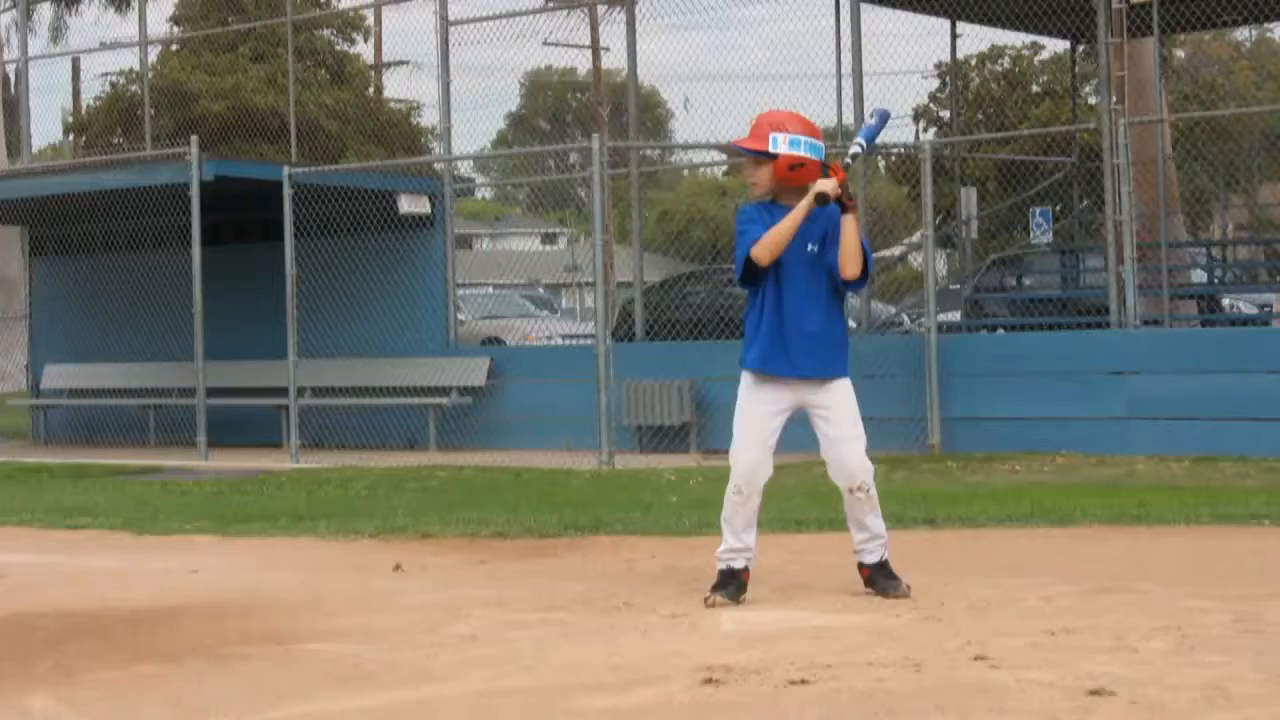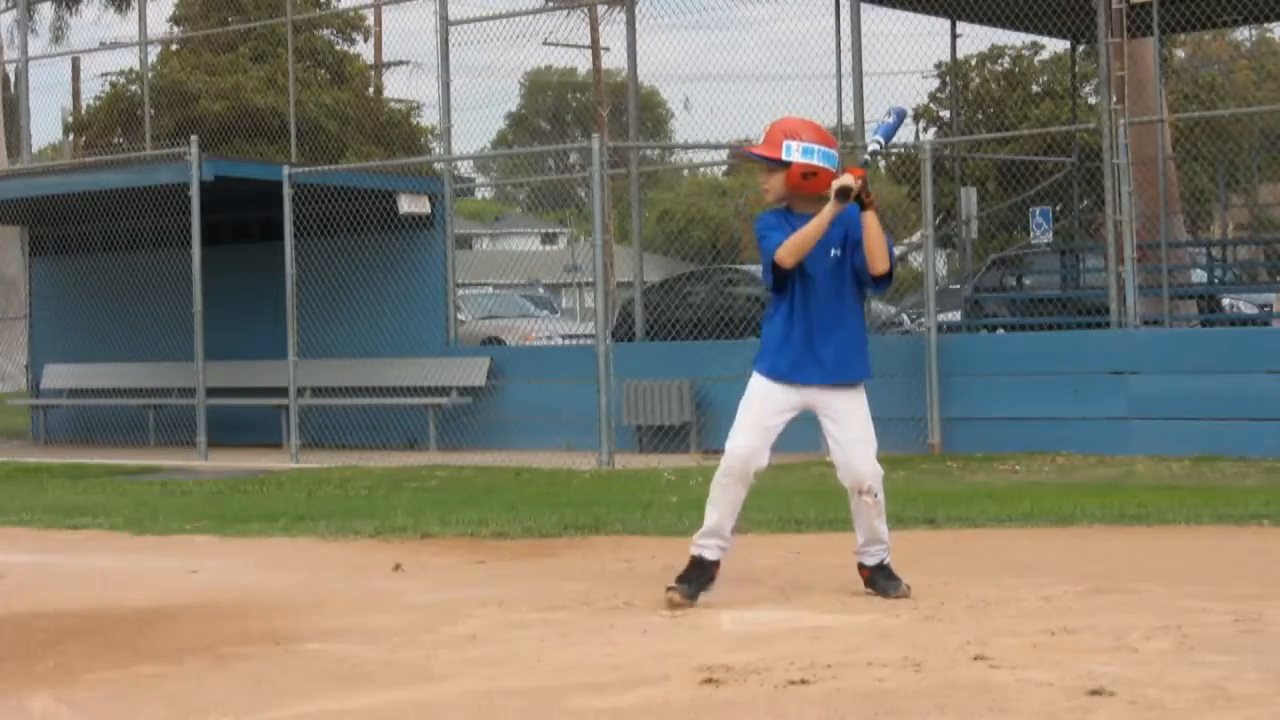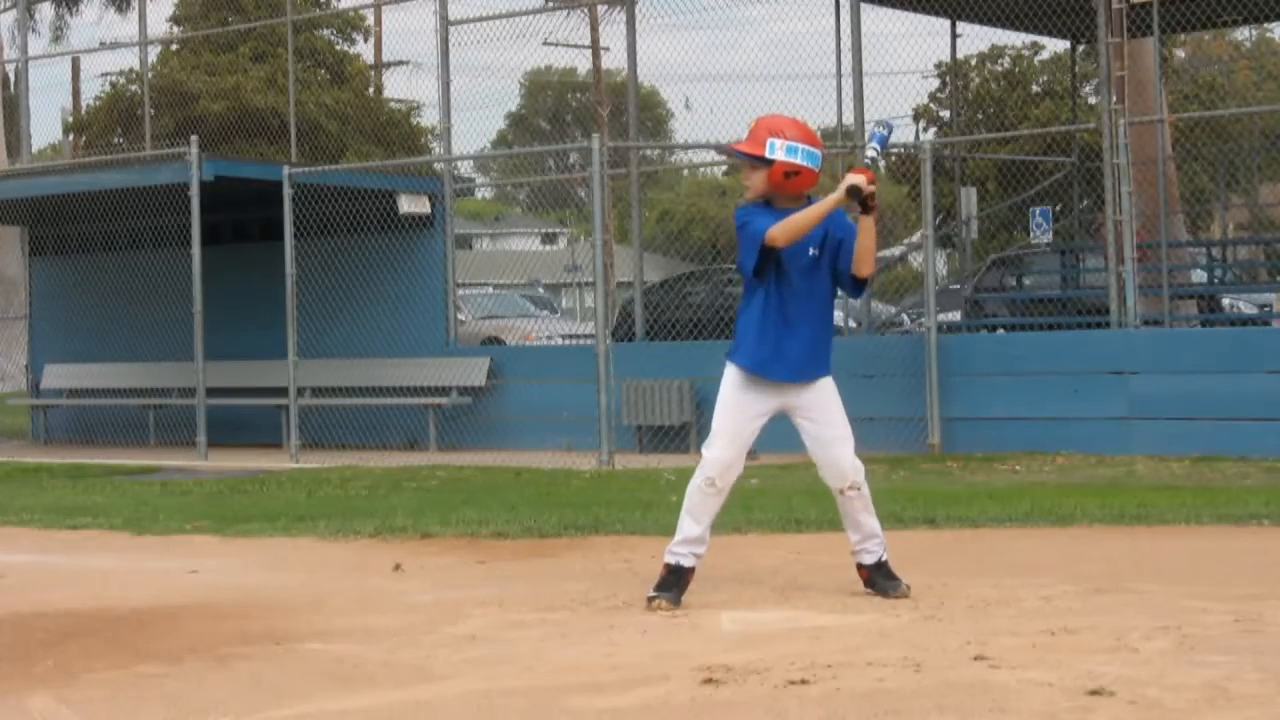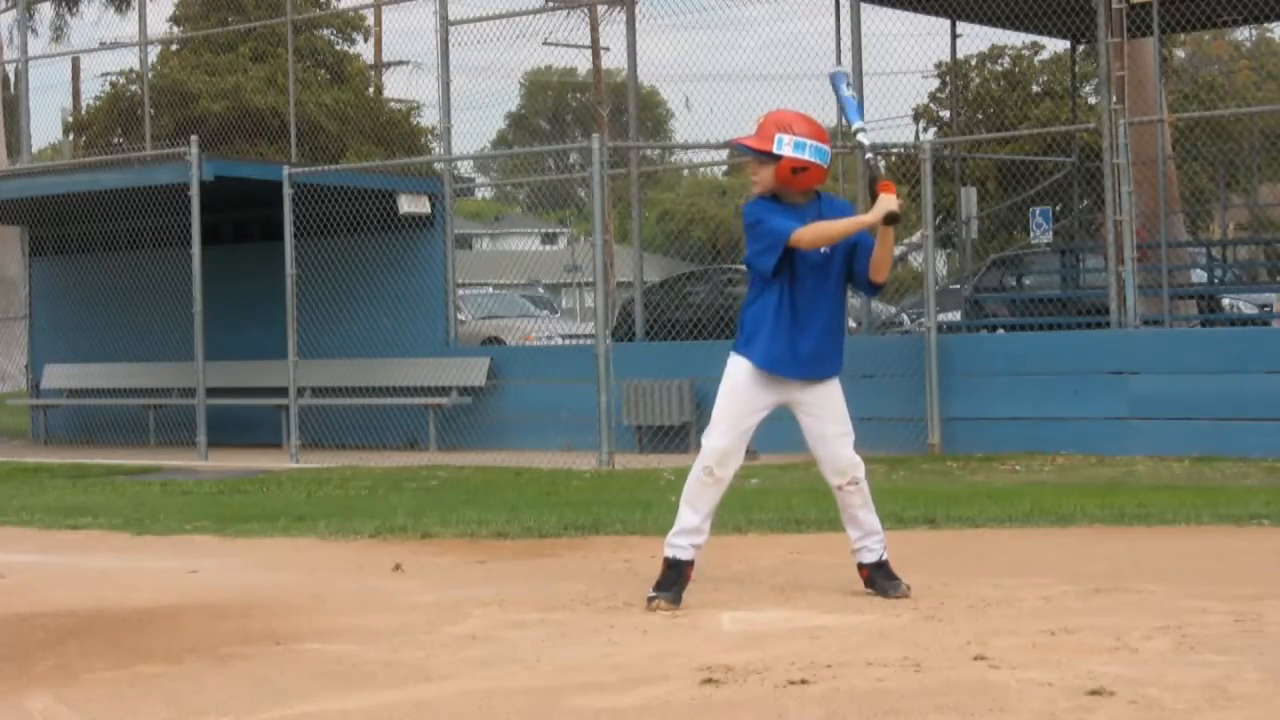
dt=0.7s
person 1, frame 1
left shoulder: (833, 218)
right shoulder: (752, 215)
left elbow: (851, 272)
right elbow: (761, 255)
left wrist: (845, 207)
right wrist: (808, 201)
left hip: (826, 368)
right hip: (765, 367)
left knee: (853, 467)
right knee: (746, 469)
left ankle: (874, 561)
right ankle: (733, 567)
person 1, frame 2
left shoulder: (852, 219)
right shoulder: (771, 222)
left elbow: (879, 267)
right elbow: (786, 257)
left wrist: (866, 204)
right wrist: (833, 204)
left hip: (839, 371)
right hip: (778, 369)
left knee: (863, 471)
right knee: (738, 457)
left ankle: (875, 562)
right ankle: (705, 558)
person 1, frame 3
left shoulder: (832, 223)
right shoulder: (749, 217)
left elbow: (861, 271)
right elbow: (780, 236)
left wrist: (866, 211)
right wrist: (838, 196)
left hip: (810, 373)
right hip: (751, 369)
left knee: (845, 469)
right knee: (717, 466)
left ankle: (873, 562)
right ankle: (678, 565)
person 1, frame 4
left shoulder: (840, 212)
right shoulder: (759, 213)
left elbow: (876, 276)
right elbow: (805, 238)
left wrist: (888, 224)
right wrist: (872, 217)
left hip: (817, 368)
right hip: (756, 361)
left knee: (844, 466)
right knee: (716, 456)
left ankle: (873, 561)
right ankle: (678, 561)
